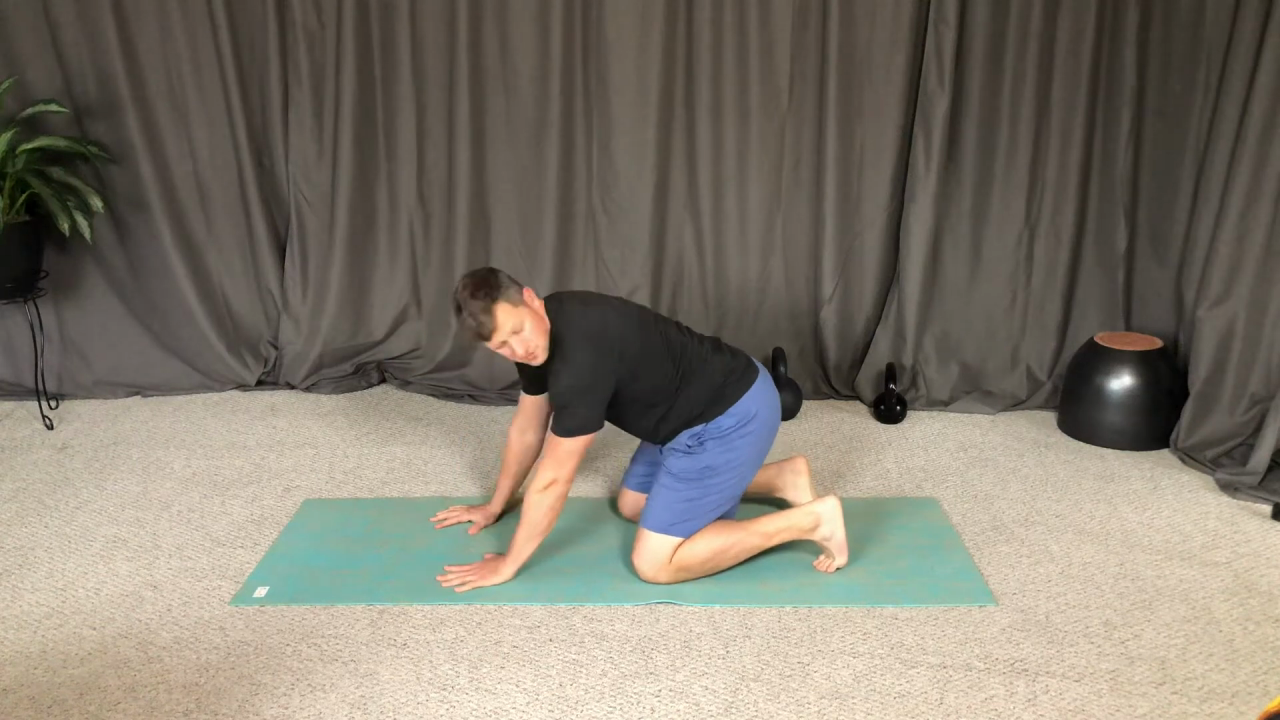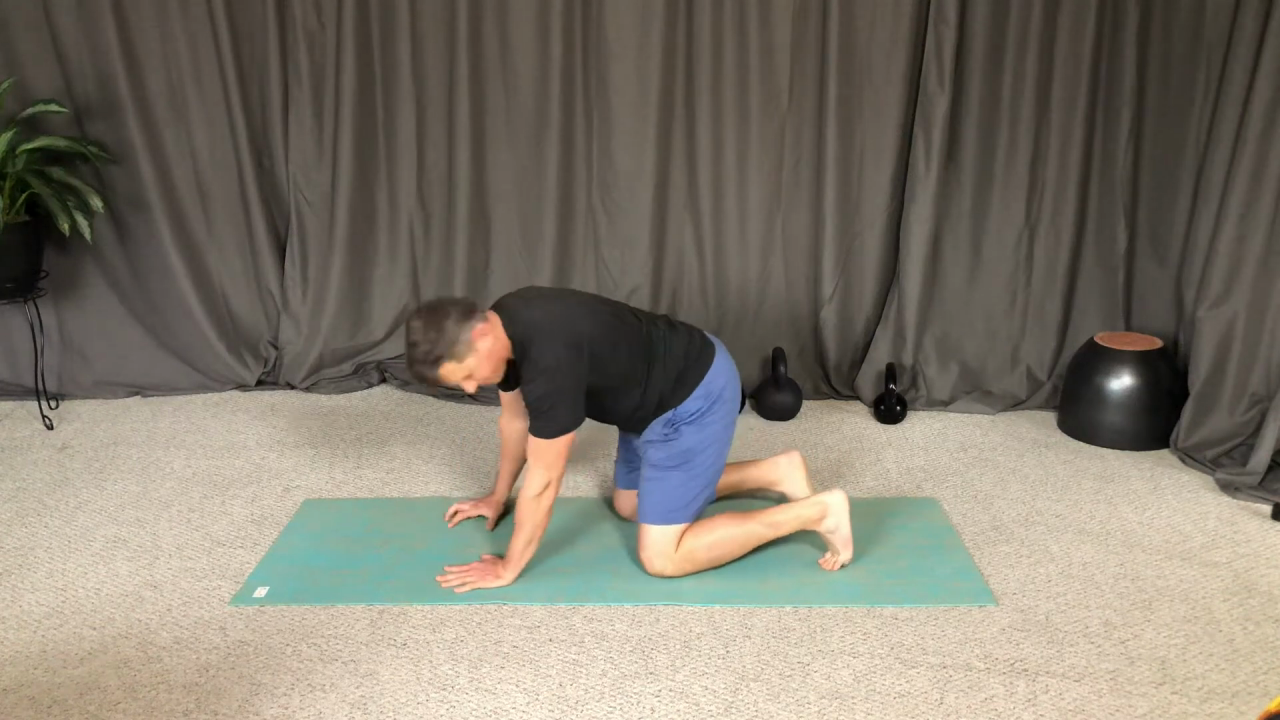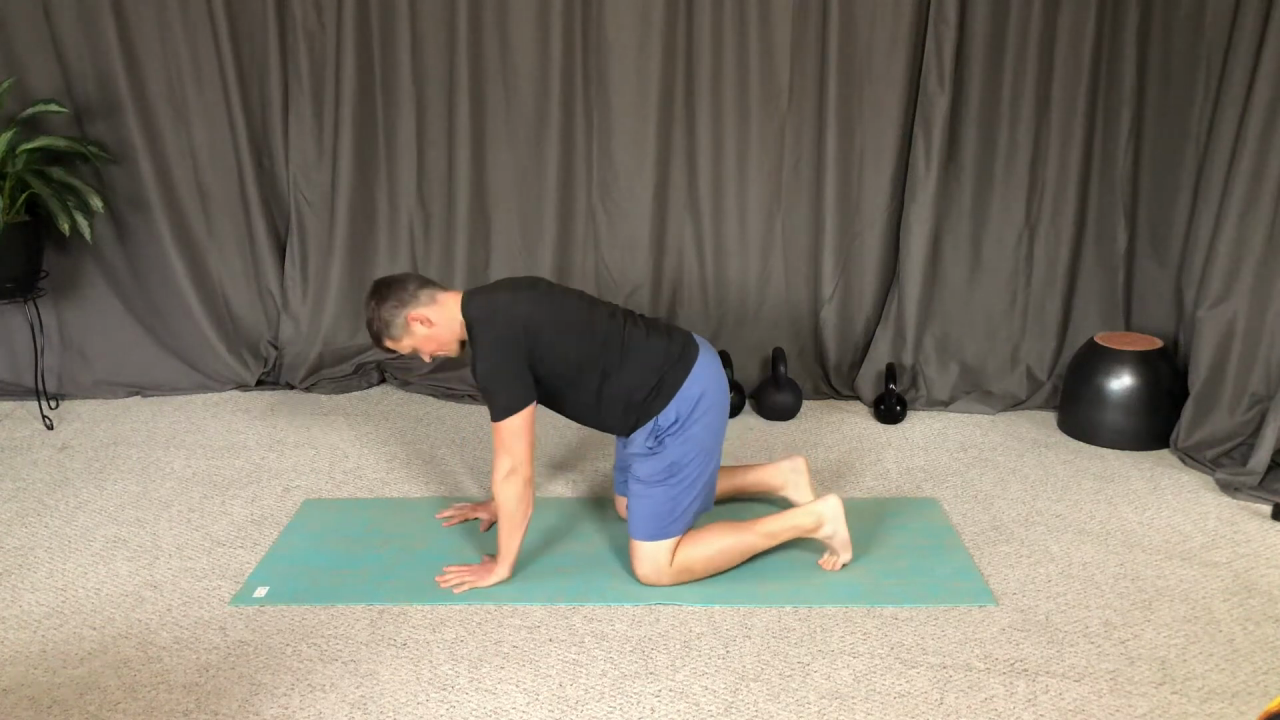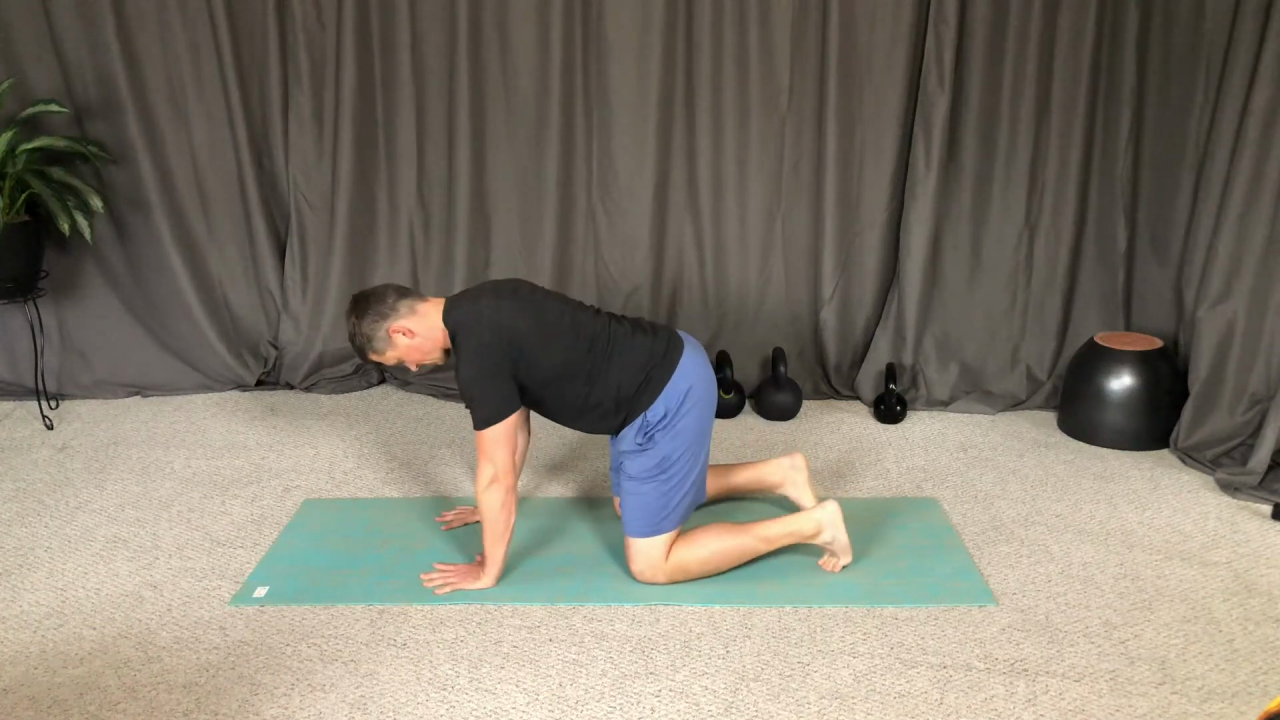
dt=0.5s
person 1, frame 1
left shoulder: (583, 357)
right shoulder: (544, 331)
left elbow: (553, 481)
right elbow: (527, 424)
left wrist: (507, 565)
right wrist: (495, 505)
left hip: (732, 415)
right hip: (703, 404)
left knee: (654, 562)
right knee: (632, 505)
left ankle: (810, 520)
right ankle: (782, 479)
person 1, frame 2
left shoulder: (550, 359)
right shoulder: (504, 323)
left elbow: (542, 482)
right elbow: (516, 416)
left wrist: (508, 568)
right wrist: (499, 495)
left hip: (697, 393)
right hip: (662, 383)
left knee: (662, 556)
right knee: (630, 504)
left ankle: (817, 511)
right ankle: (776, 473)
person 1, frame 3
left shoulder: (494, 341)
right shoulder: (493, 308)
left elbow: (515, 467)
right elbow: (518, 426)
left wrist: (501, 567)
right wrist: (499, 504)
left hip: (681, 400)
right hip: (680, 372)
left knee: (655, 565)
right knee: (631, 505)
left ankle: (813, 519)
right ankle: (780, 477)
person 1, frame 4
left shoulder: (478, 350)
right shoulder: (477, 311)
left elbow: (496, 474)
right elbow: (516, 423)
left wrist: (488, 572)
right wrist: (497, 506)
left hip: (669, 395)
right hip: (668, 367)
left knee: (650, 563)
right knee: (630, 505)
left ankle: (811, 525)
right ankle: (778, 475)
